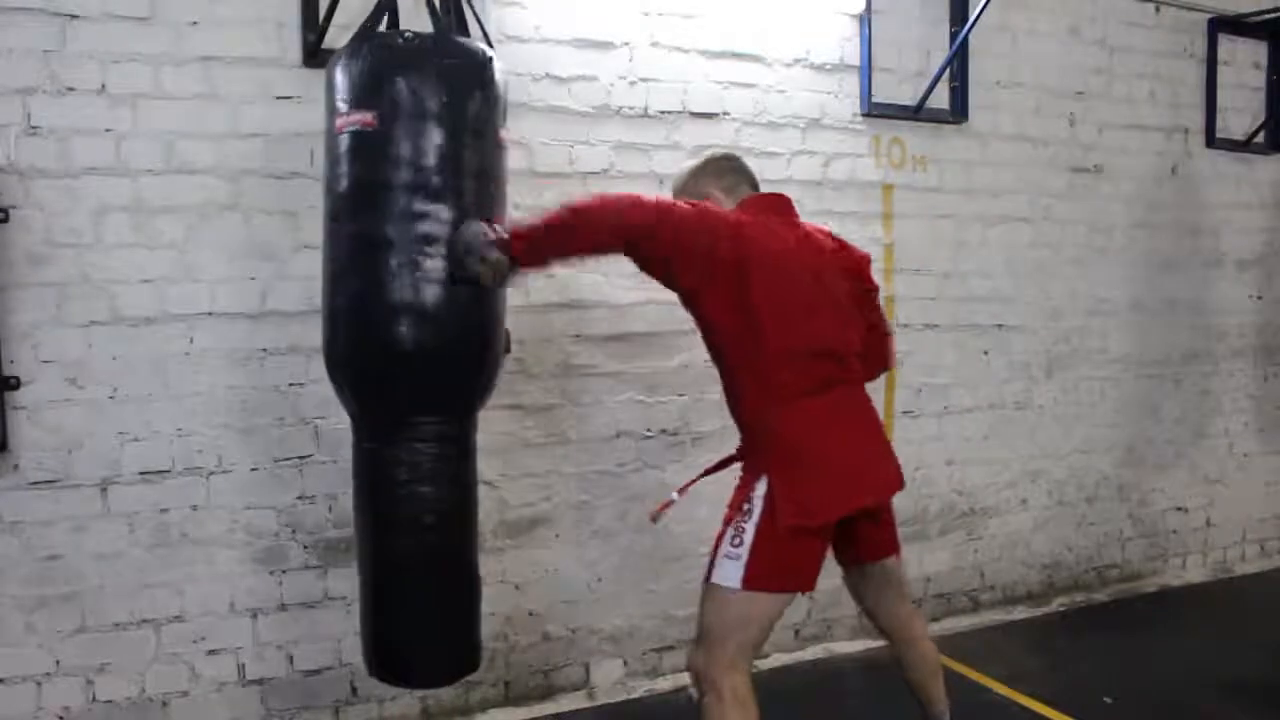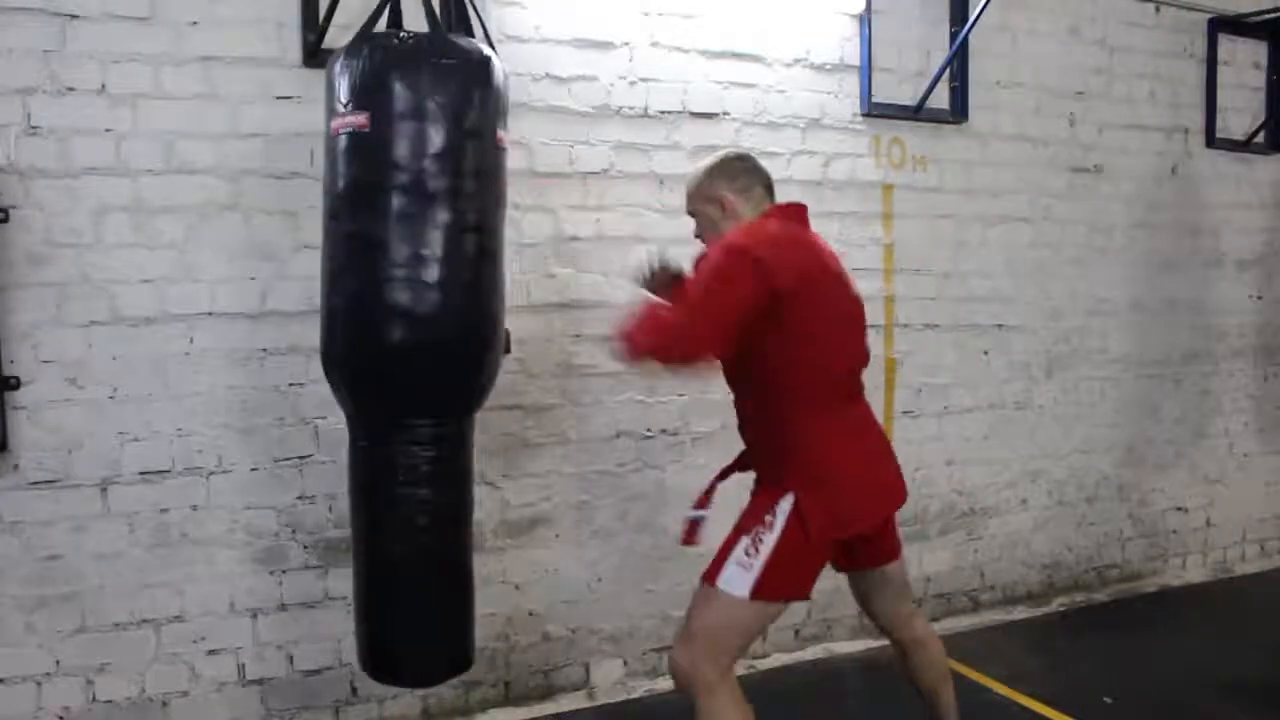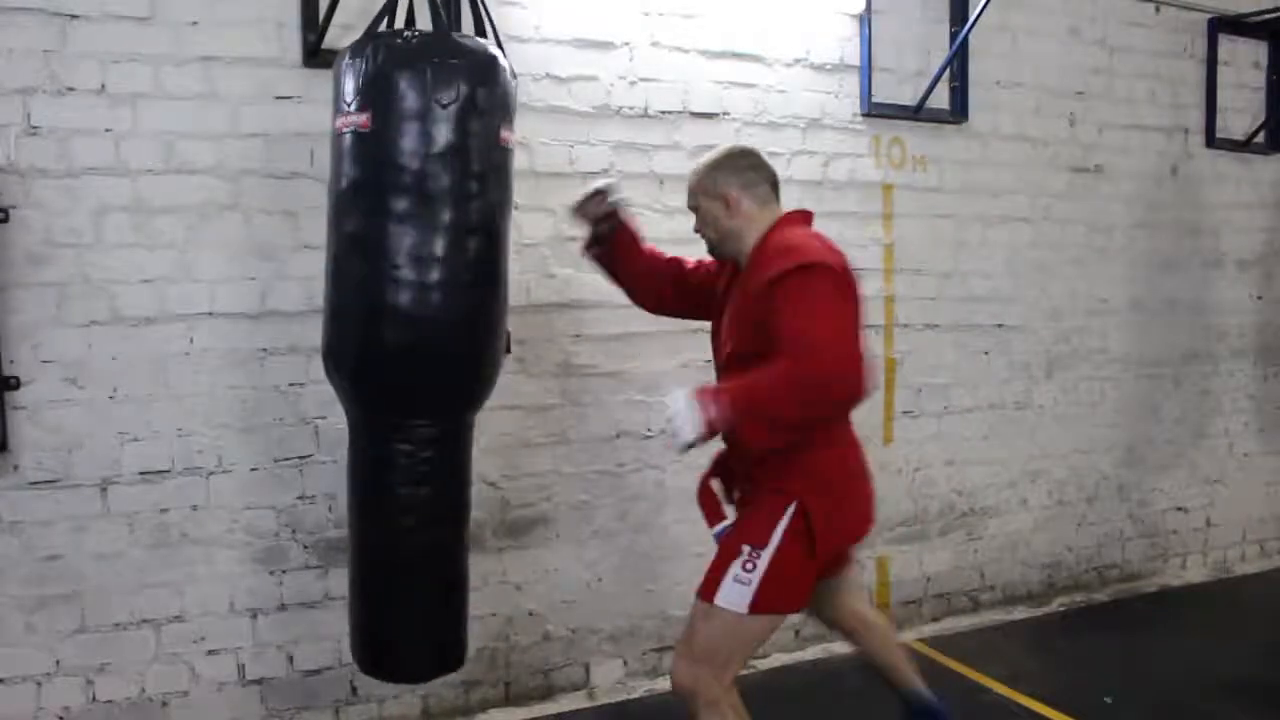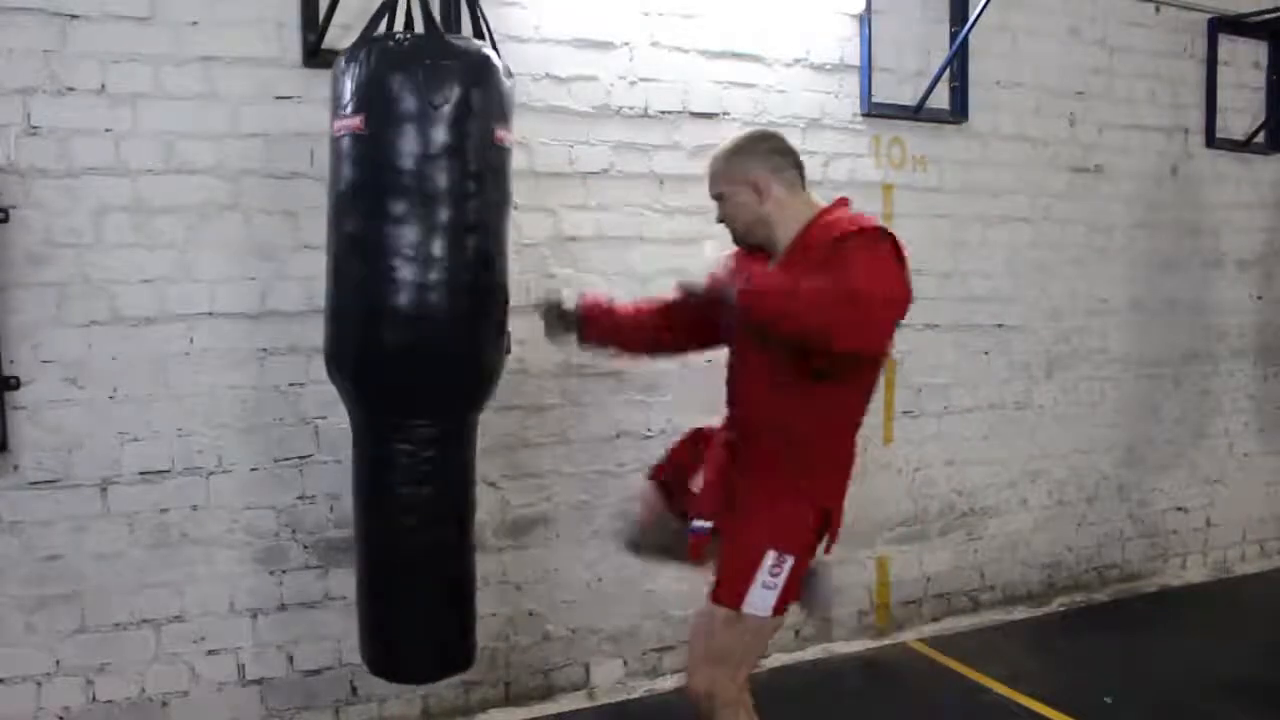
dt=0.1s
person 1, frame 1
left shoulder: (716, 239)
right shoulder: (835, 252)
left elbow: (612, 218)
right elbow: (876, 354)
left wrist: (509, 246)
left hip: (791, 474)
right hip: (857, 462)
left knee: (717, 669)
right knee: (892, 609)
person 1, frame 2
left shoulder: (747, 253)
right shoulder: (801, 253)
left elbow: (685, 337)
left wrist: (648, 323)
right wrist: (681, 292)
left hip: (808, 485)
right hip: (859, 464)
left knee: (697, 664)
right knee: (897, 615)
person 1, frame 3
left shoulder: (797, 266)
right shoulder: (750, 266)
left elbow: (827, 376)
right elbow: (674, 286)
left wrist: (716, 405)
right wrist: (610, 232)
left hip: (794, 492)
right hip: (809, 474)
right knee: (837, 602)
person 1, frame 4
left shoulder: (859, 246)
right shoulder: (760, 253)
left elbow: (858, 323)
right elbow: (679, 323)
left wrist: (746, 287)
right wrist: (589, 318)
left hip: (788, 485)
right hip: (741, 452)
